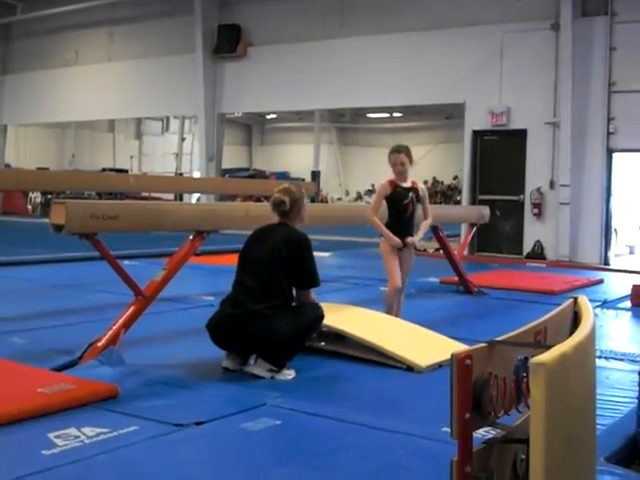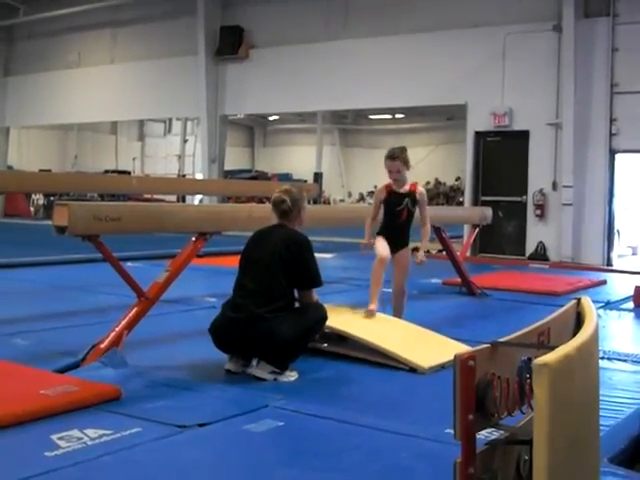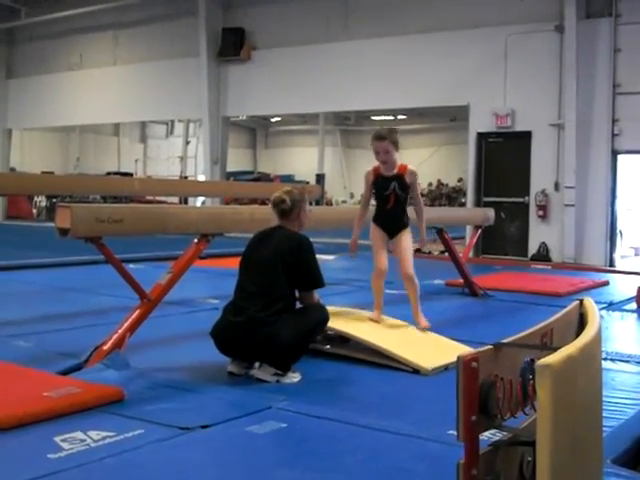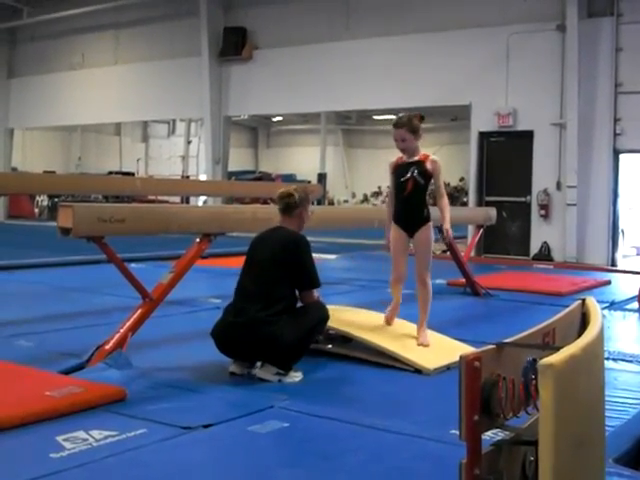
dt=0.5s
person 1, frame 1
left shoulder: (258, 234)
right shoulder: (298, 239)
right elbow: (304, 298)
right wrist: (310, 301)
right hip: (260, 330)
right knee: (314, 312)
left ankle: (238, 355)
right ankle: (269, 362)
person 1, frame 2
left shoulder: (257, 236)
right shoulder: (298, 241)
right elbow: (306, 298)
left wrist: (291, 297)
right wrist: (313, 301)
right hip: (261, 333)
right knee: (317, 312)
left ankle: (240, 358)
right ankle: (272, 364)
person 1, frame 3
left shoulder: (258, 238)
right shoulder: (299, 242)
right elbow: (308, 300)
right wrist: (315, 301)
right hip: (262, 336)
right knee: (319, 313)
left ankle: (242, 361)
right ankle: (274, 367)
person 1, frame 4
left shoulder: (261, 238)
right shoulder: (297, 241)
right elbow: (308, 298)
left wrist: (292, 297)
right wrist: (316, 299)
right hip: (263, 336)
right knee: (319, 312)
left ankle: (244, 361)
right ankle: (275, 366)
person 2, frame 1
left shoulder: (419, 189)
right shoulder: (387, 187)
left elbow: (428, 218)
right elbow: (372, 215)
left wrist: (417, 237)
right wrist: (389, 236)
left hip: (407, 242)
right hip: (390, 240)
left knee: (402, 286)
right knee: (395, 285)
person 2, frame 2
left shoulder: (419, 192)
right shoulder: (383, 191)
left elbow: (425, 223)
right elbow: (372, 218)
left wrist: (422, 250)
right wrist: (367, 237)
left hip: (403, 243)
right hip: (383, 237)
left knee: (400, 288)
right knee: (382, 256)
right ankle: (373, 301)
person 2, frame 3
left shoulder: (409, 173)
right shoulder: (371, 174)
left elbow: (417, 203)
right elbow: (365, 204)
left wrist: (422, 231)
right wrist: (355, 234)
left hip: (402, 227)
right hip: (379, 226)
left knee: (408, 273)
right knee: (381, 268)
left ankle: (417, 315)
right ankle: (378, 309)
person 2, frame 4
left shoulder: (431, 162)
right shoulder: (395, 165)
left elbow: (441, 196)
left wrist: (446, 223)
right wrist: (387, 231)
left hip: (422, 223)
right hip: (399, 223)
left knee: (423, 277)
right knee: (398, 276)
left ankle: (422, 327)
right ankle: (395, 303)
